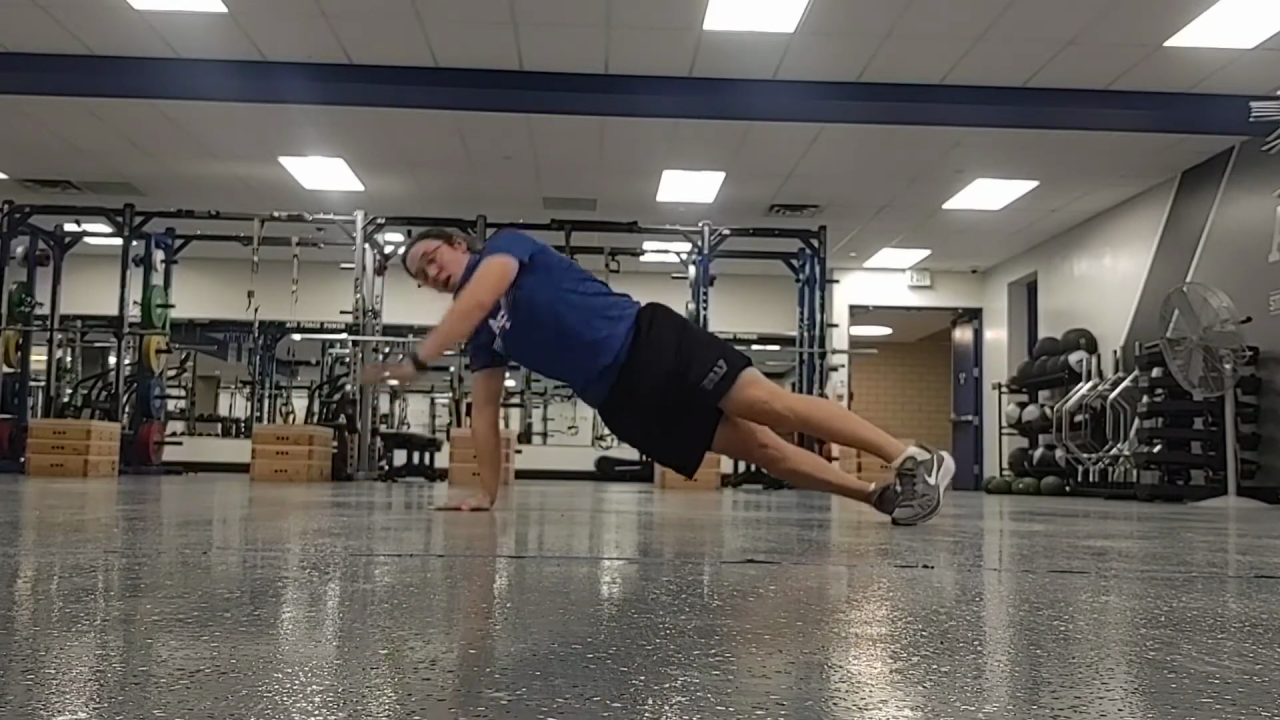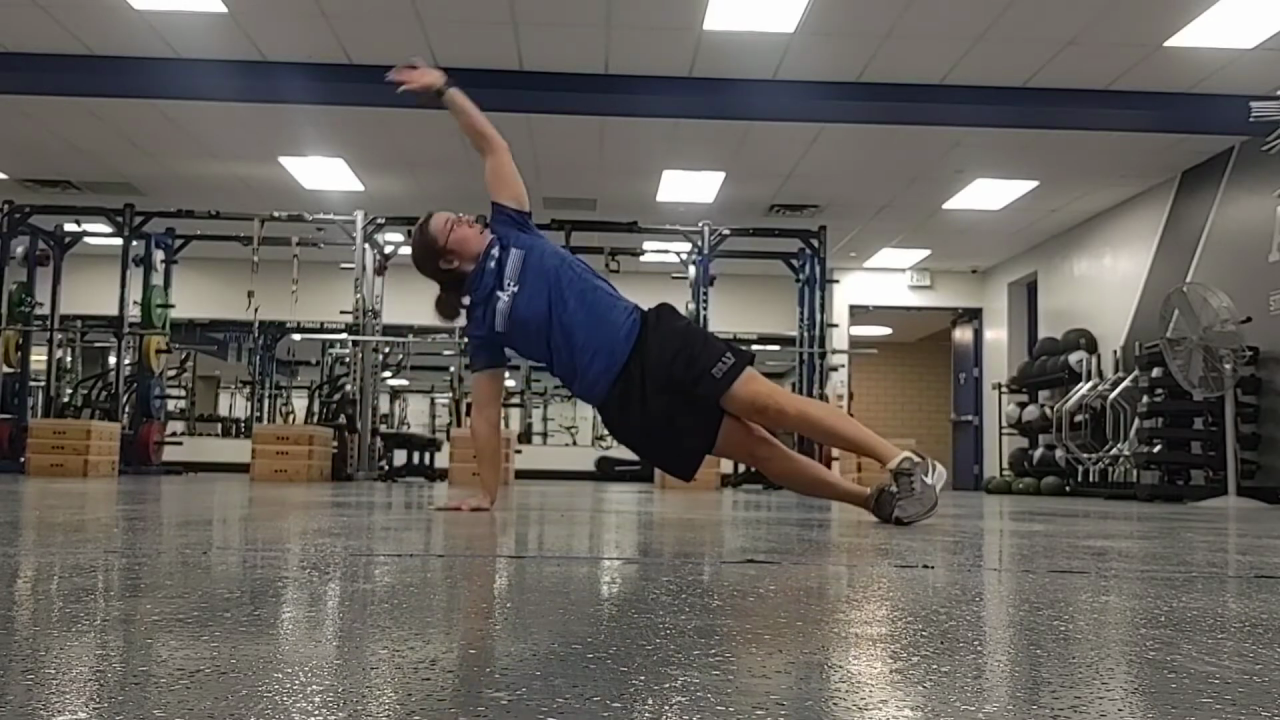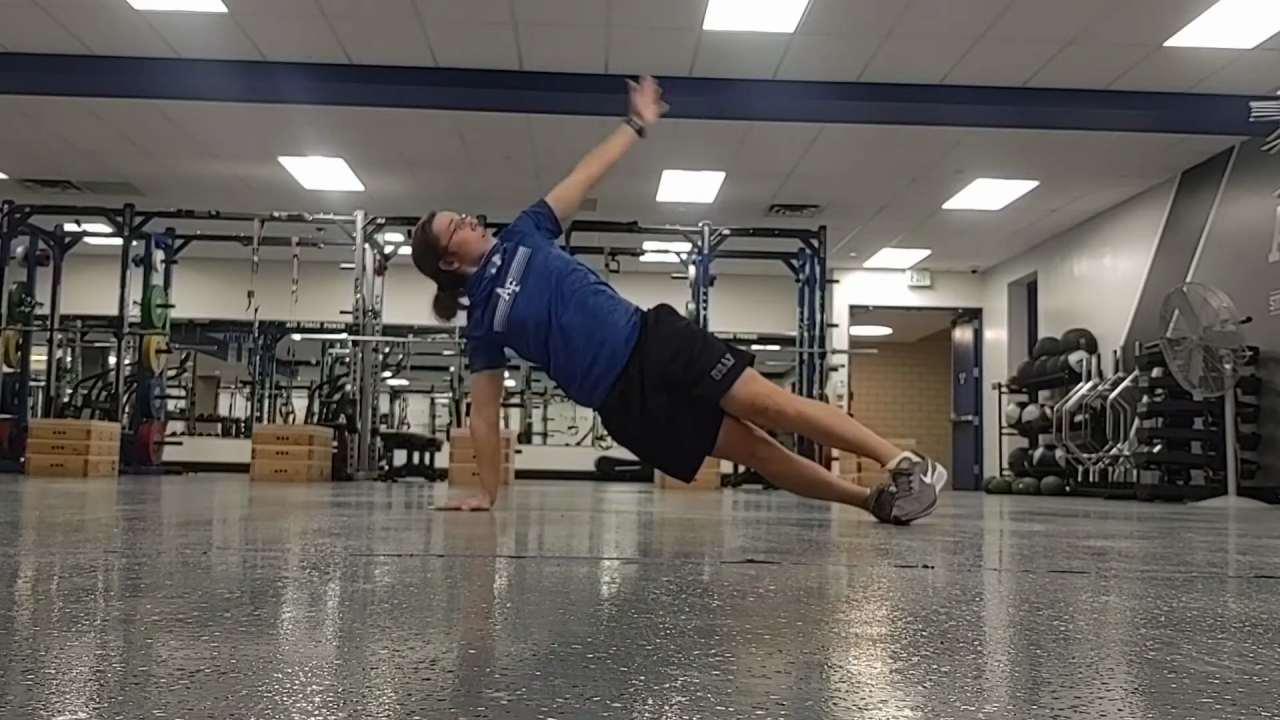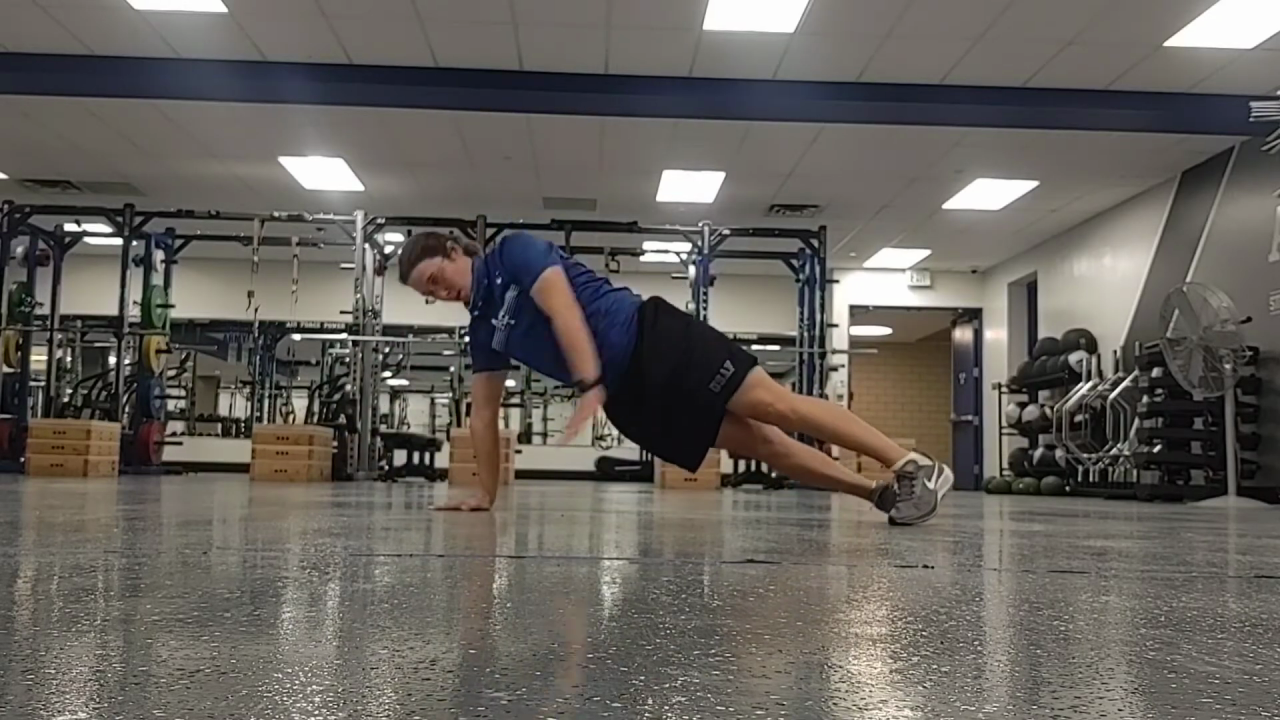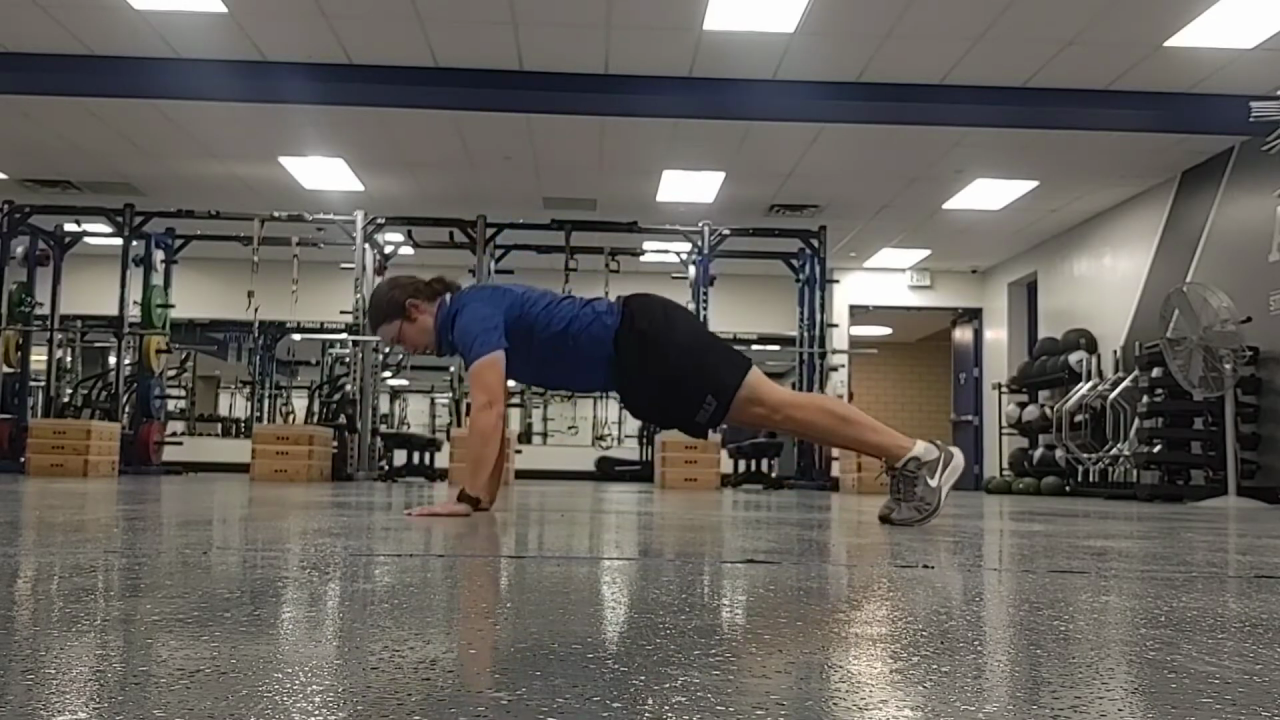
dt=0.5s
person 1, frame 1
left shoulder: (502, 255)
right shoulder: (486, 336)
left elbow: (481, 292)
right elbow: (485, 413)
left wrist: (417, 360)
right wrist: (488, 493)
left hip: (654, 342)
right hip: (623, 401)
left knee: (770, 403)
right knee: (755, 445)
left ankle: (912, 459)
right ankle: (882, 493)
person 1, frame 2
left shoulder: (512, 236)
right shoulder: (482, 324)
left elbow: (492, 148)
right elbow: (485, 411)
left wrist: (443, 89)
right wrist: (486, 493)
left hip: (656, 341)
right hip: (627, 403)
left knee: (770, 404)
right knee: (756, 451)
left ankle: (902, 465)
right ankle: (876, 498)
person 1, frame 3
left shoulder: (525, 233)
right shoulder: (482, 325)
left elbow: (587, 175)
right elbow: (484, 414)
left wrist: (636, 124)
right wrist: (486, 490)
left hip: (656, 340)
right hip: (627, 401)
left knee: (772, 405)
right knee: (754, 451)
left ankle: (905, 465)
right ankle: (881, 497)
person 1, frame 4
left shoulder: (513, 253)
right shoulder: (483, 328)
left elbow: (564, 307)
right elbow: (483, 413)
left wrist: (590, 383)
right wrist: (486, 493)
left hip: (648, 335)
right hip: (630, 399)
left knee: (772, 404)
right knee: (755, 440)
left ankle: (911, 465)
right ankle: (879, 489)
person 1, frame 5
left shoulder: (472, 311)
right shoulder: (468, 330)
left elbow: (487, 411)
right elbow: (494, 415)
left wrist: (471, 496)
right wrist: (488, 494)
left hip: (645, 336)
right hip: (636, 375)
left knee: (774, 404)
right knee: (767, 415)
left ankle: (923, 455)
right ankle: (904, 461)
